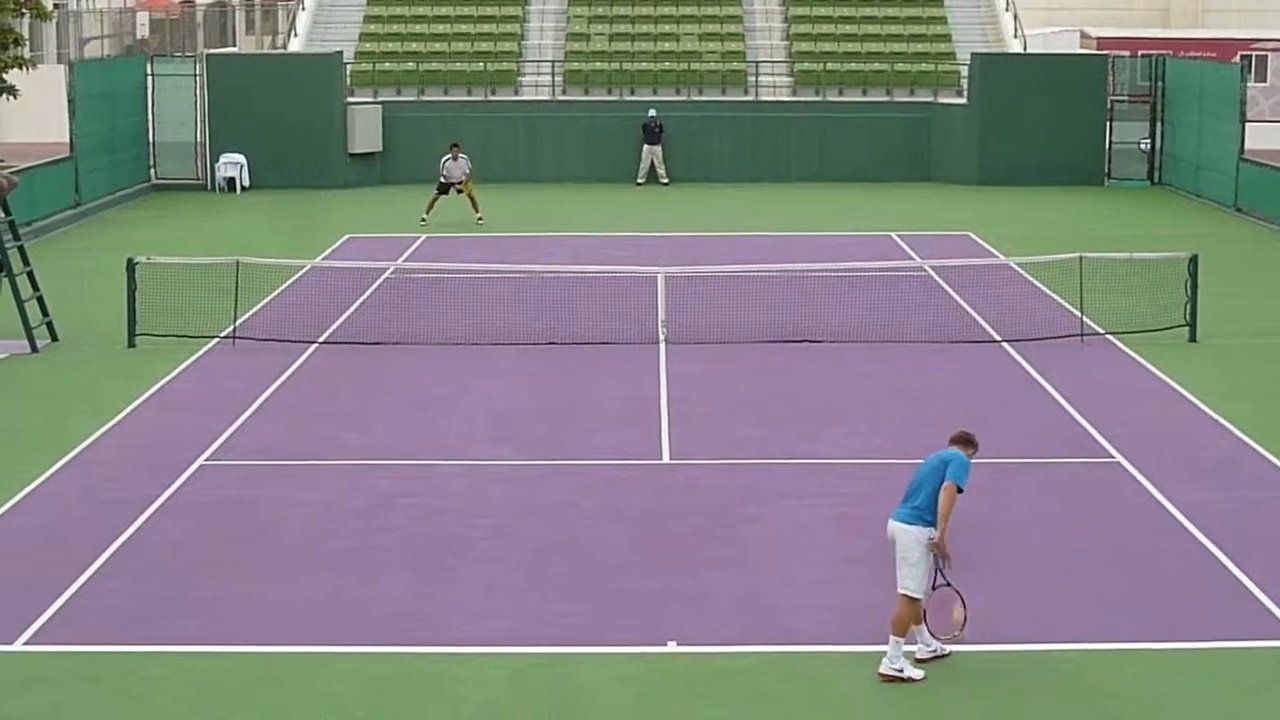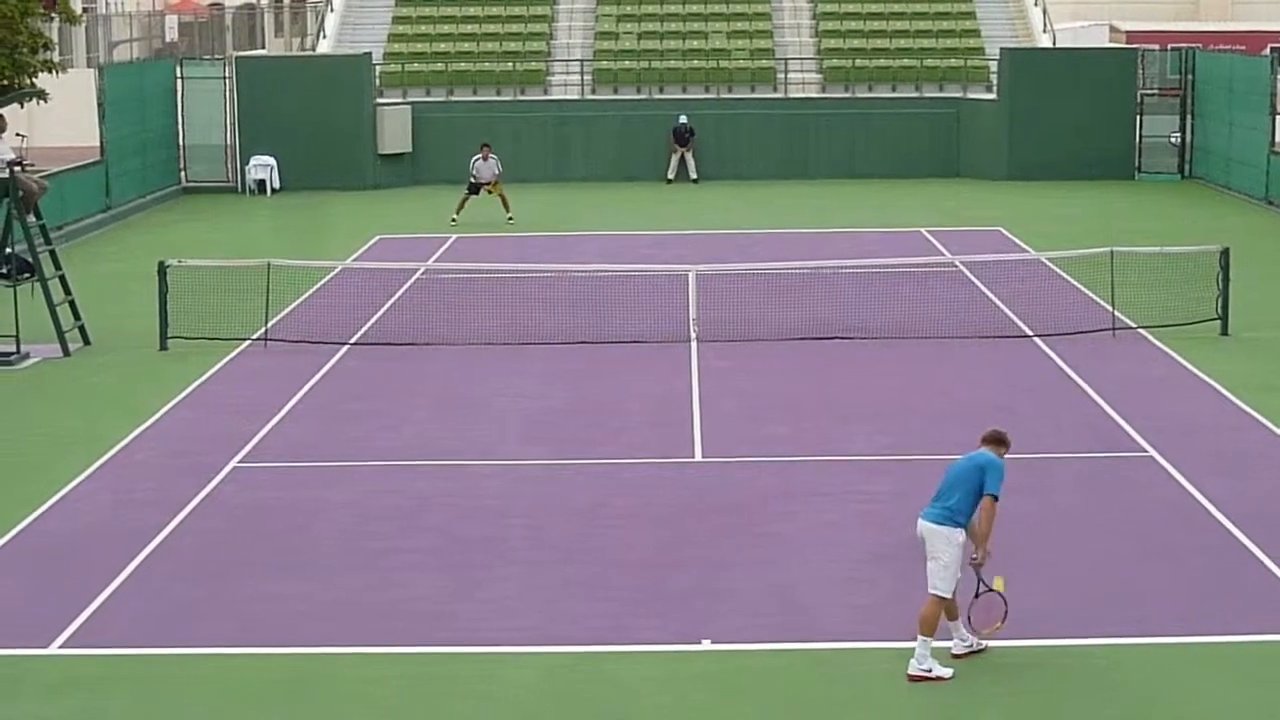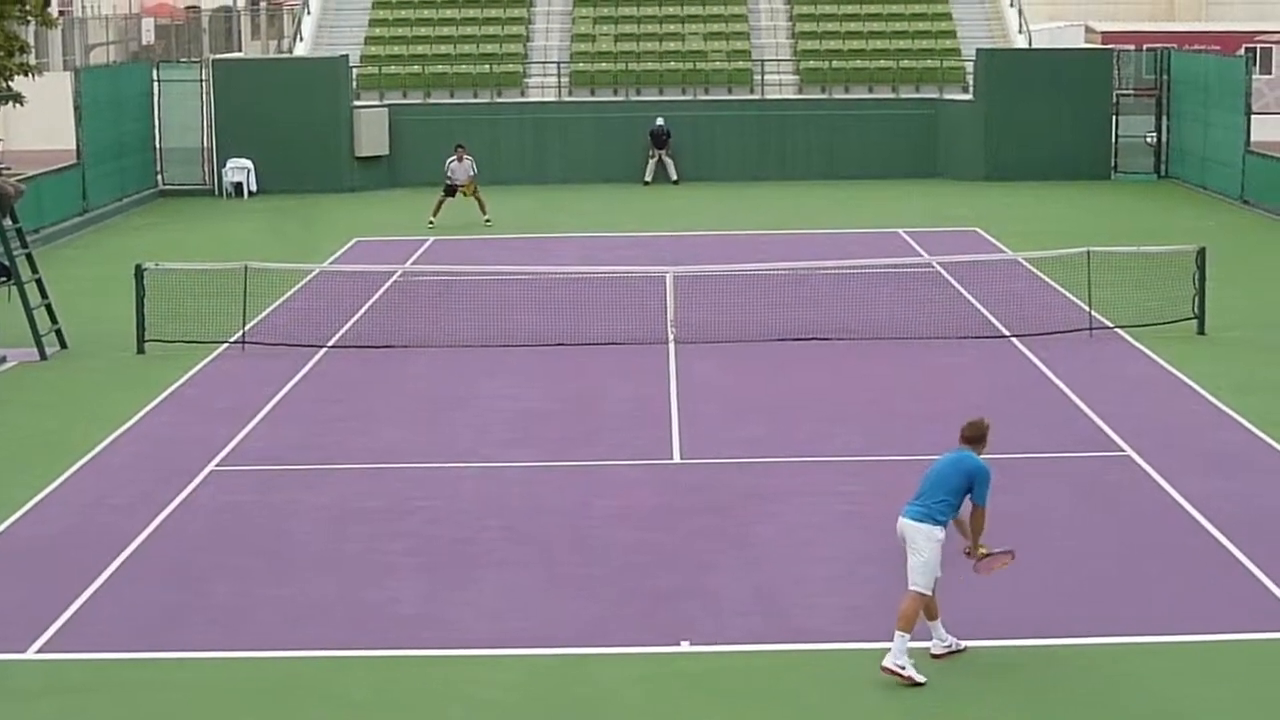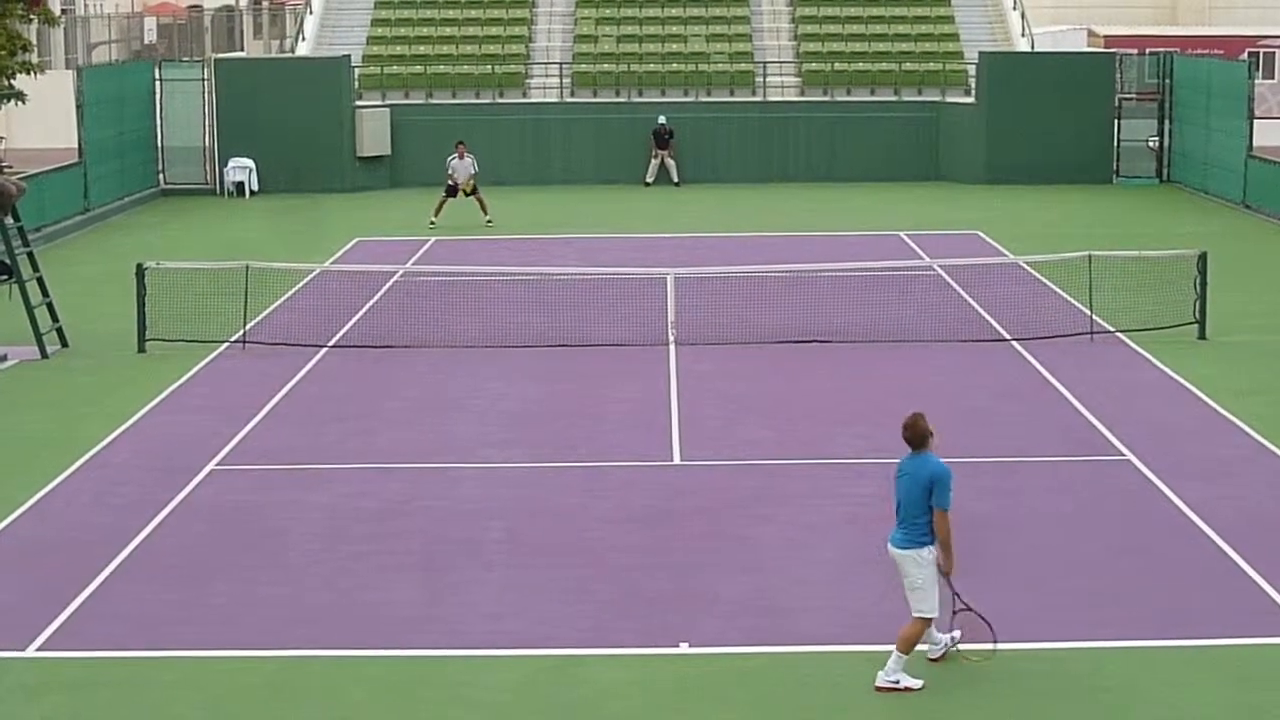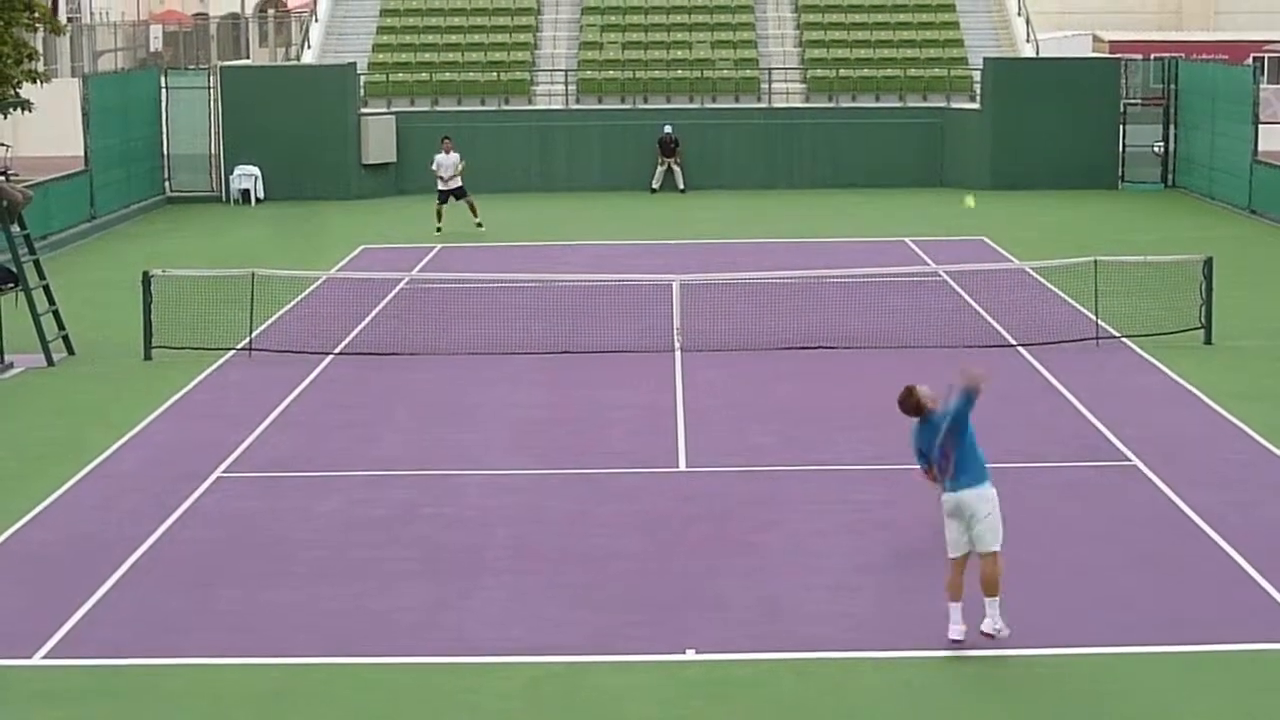
dt=1s
person 1, frame 1
left shoulder: (935, 458)
right shoulder: (960, 459)
right elbow: (948, 489)
left wrist: (938, 545)
right wrist: (941, 531)
left hip: (899, 522)
right hip: (913, 529)
left knee: (915, 590)
right knee: (908, 595)
left ankle: (926, 645)
right ankle: (892, 662)
person 1, frame 2
left shoulder: (966, 460)
right shoulder: (994, 464)
right elbow: (987, 506)
left wrist: (977, 545)
right wrist: (981, 549)
left hip: (929, 522)
right hip: (944, 529)
left knee: (948, 586)
right knee: (938, 594)
left ankle: (962, 640)
right ankle: (920, 663)
person 1, frame 3
left shoulder: (947, 459)
right shoulder: (979, 468)
right elbow: (978, 513)
left wrist: (967, 536)
right wrist: (975, 544)
left hip: (908, 519)
right hip: (926, 528)
left knee: (927, 585)
right knee: (918, 592)
left ankle: (941, 641)
right ankle: (896, 658)
person 1, frame 4
left shoulder: (905, 465)
right shoulder: (939, 470)
right elbow: (941, 520)
right wrist: (948, 558)
left hip: (900, 543)
right hip: (916, 550)
left knee: (926, 602)
right knee: (921, 615)
left ankle: (937, 643)
right ankle: (889, 675)
person 1, frame 5
left shoulder: (919, 437)
right shoulder: (950, 416)
right elbow: (972, 387)
left hip: (949, 497)
right hip: (978, 492)
left knee: (957, 561)
right knee: (989, 555)
left ankle: (956, 625)
right ankle: (993, 621)
